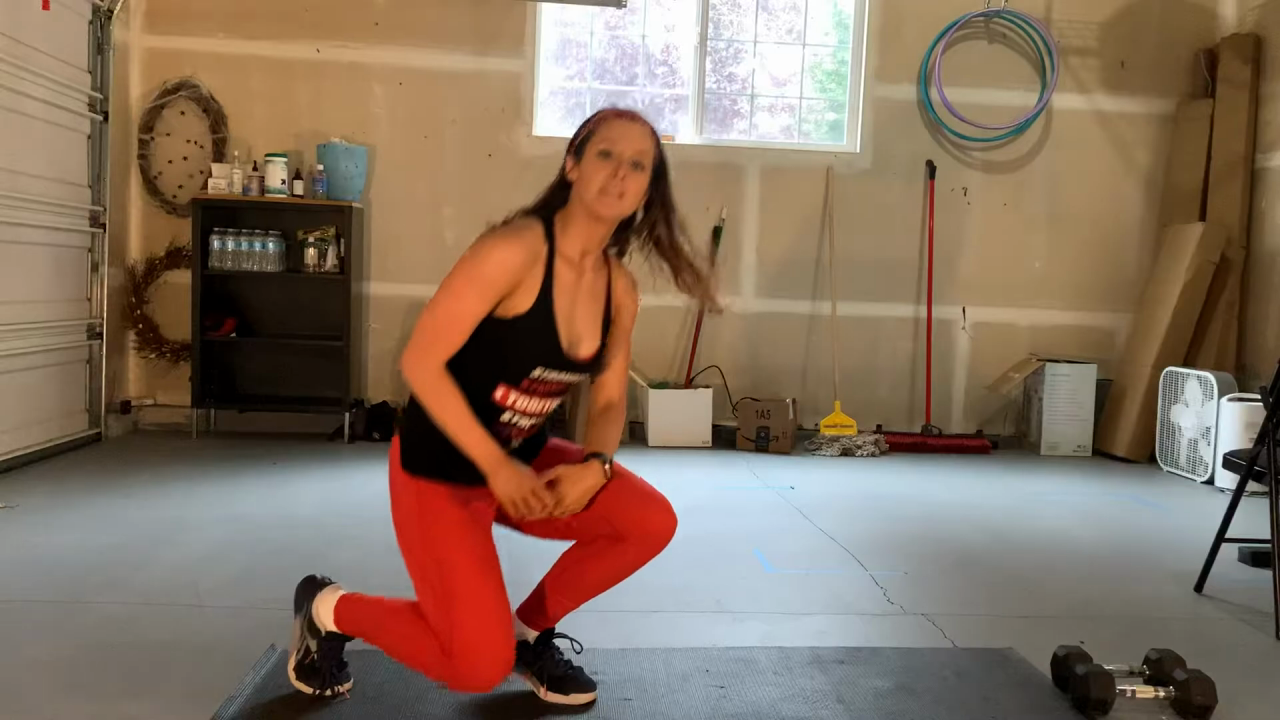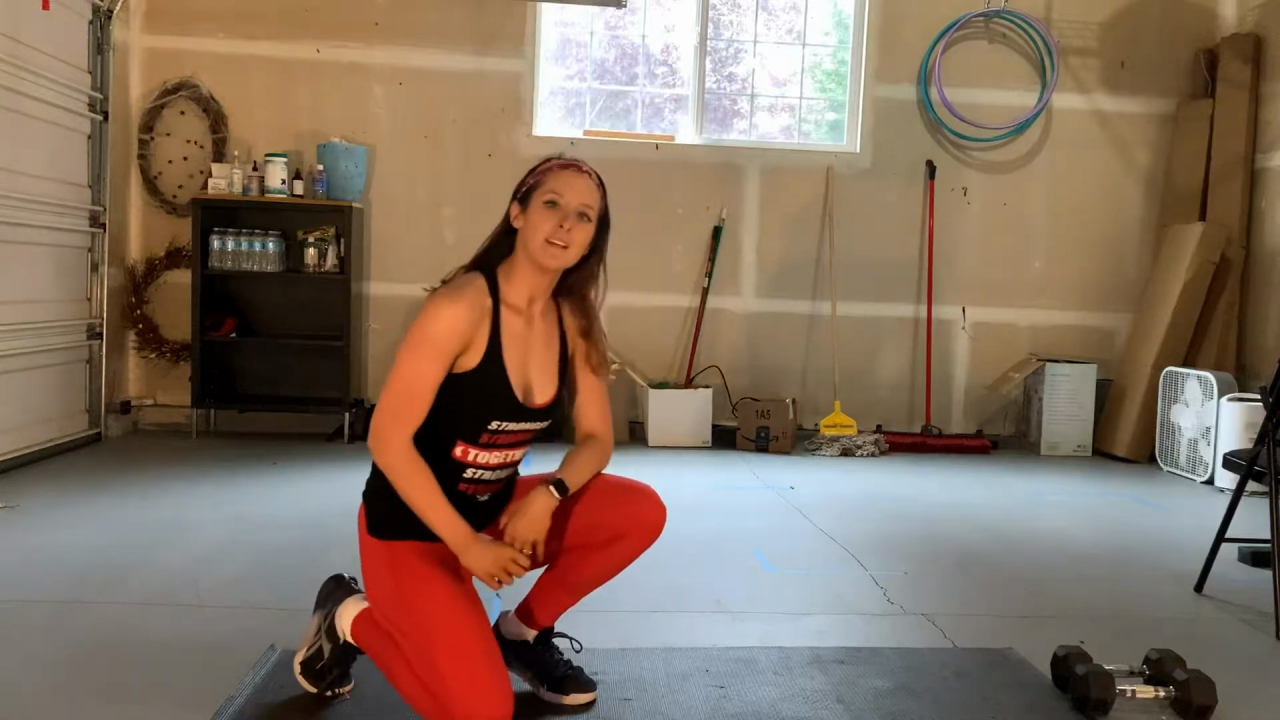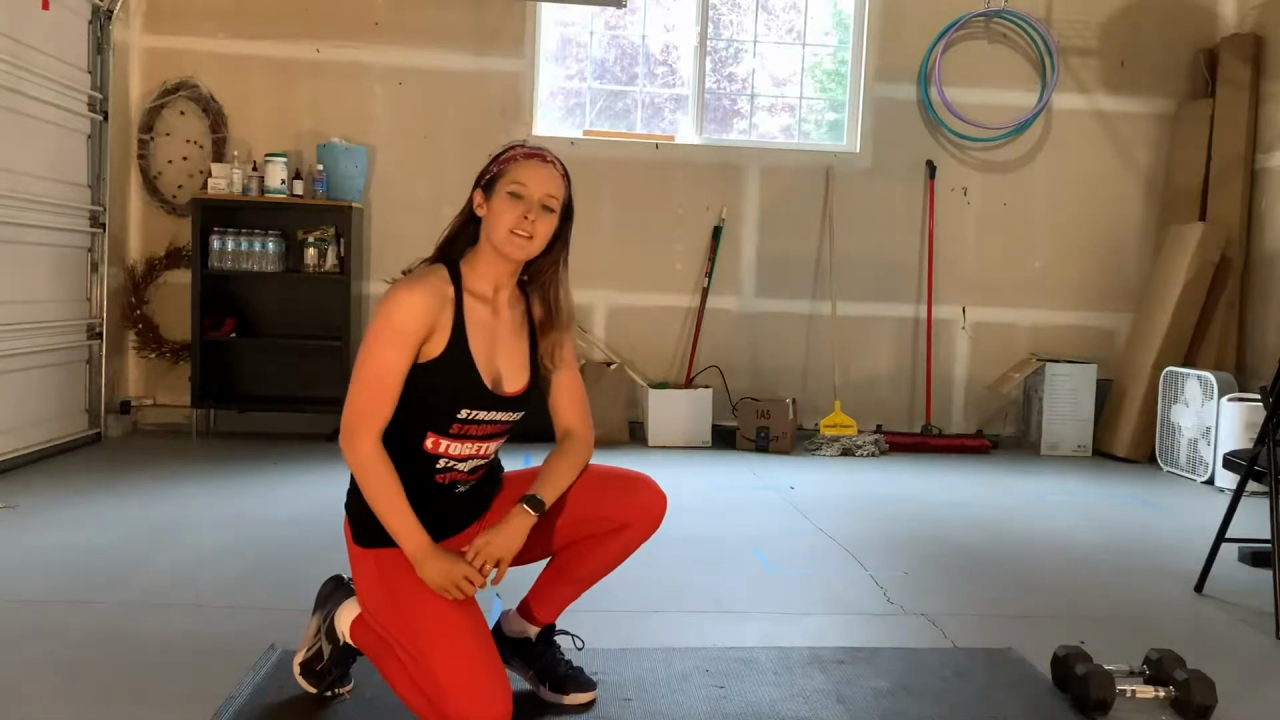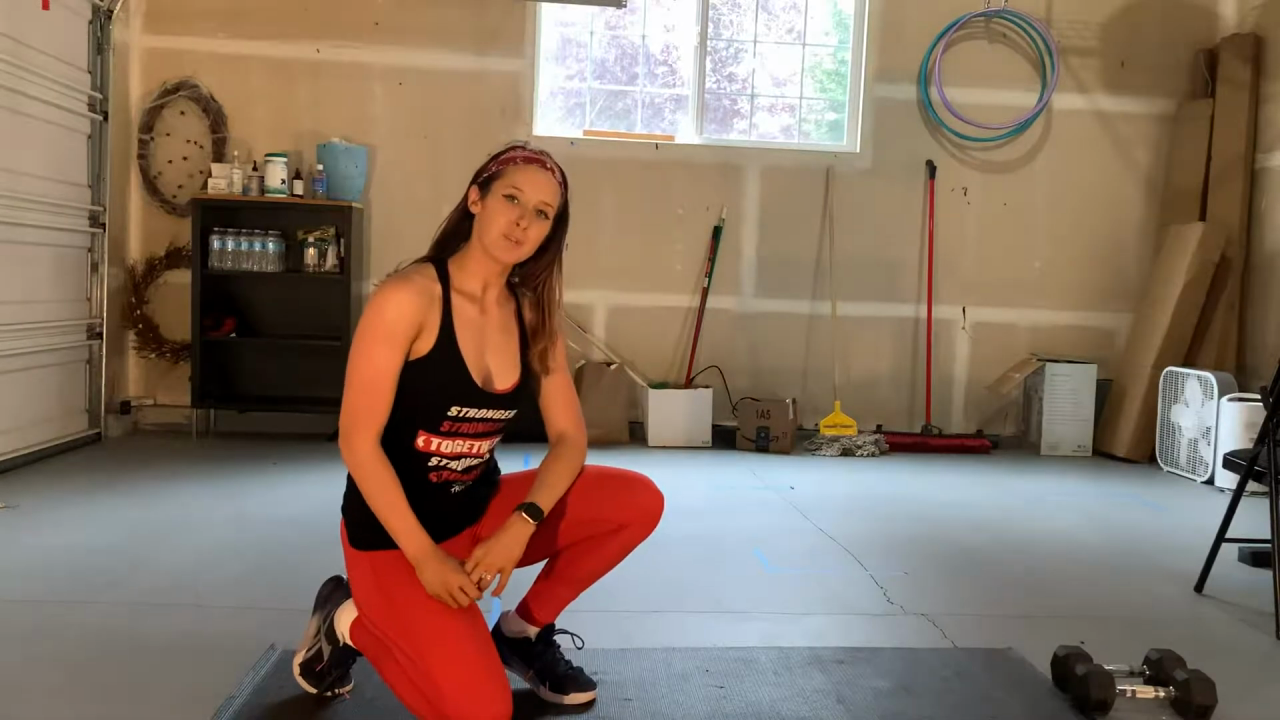
dt=0.3s
person 1, frame 1
left shoulder: (619, 288)
right shoulder: (514, 250)
left elbow: (609, 399)
right elbow: (419, 361)
left wrist: (596, 467)
right wrist: (496, 466)
left hip: (524, 461)
right hip: (439, 469)
left knee: (652, 521)
right knee: (478, 670)
left ankle: (528, 629)
right ankle: (330, 610)
person 1, frame 2
left shoulder: (573, 323)
right shoulder: (461, 308)
left elbow: (596, 436)
right elbow: (390, 439)
left wrist: (548, 498)
right wrist: (464, 542)
left hip: (500, 510)
right hip: (411, 527)
left knee: (642, 512)
left ankle: (524, 632)
right ankle: (352, 620)
person 1, frame 3
left shoulder: (543, 314)
right shoulder: (422, 298)
left elbow: (576, 434)
right elbow: (358, 437)
left wrist: (521, 520)
right wrist: (423, 553)
left hip: (485, 509)
right hip: (399, 529)
left knee: (641, 502)
left ankle: (524, 630)
right ankle: (350, 619)
person 1, frame 4
left shoulder: (534, 314)
right shoulder: (408, 297)
left elbow: (569, 438)
right elbow: (358, 441)
left wrist: (520, 527)
right wrist: (423, 556)
left hip: (481, 510)
right hip: (395, 532)
left knee: (638, 502)
left ankle: (524, 630)
right ankle: (350, 622)
